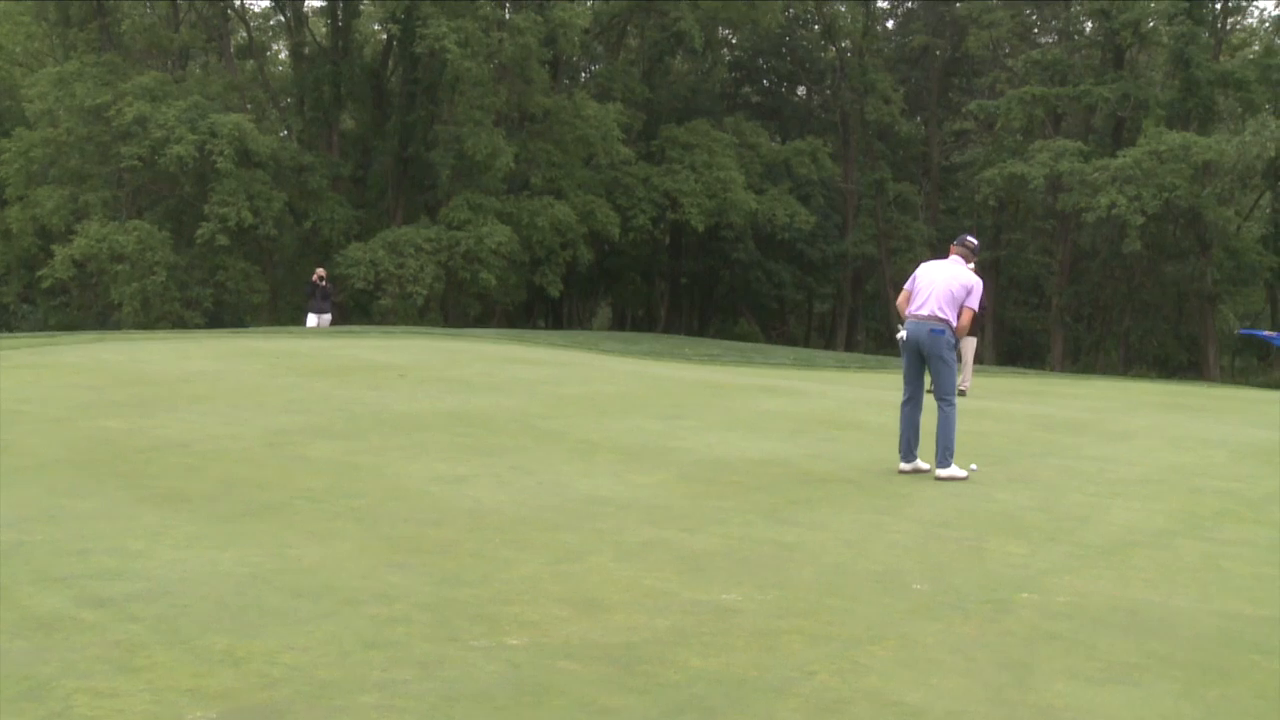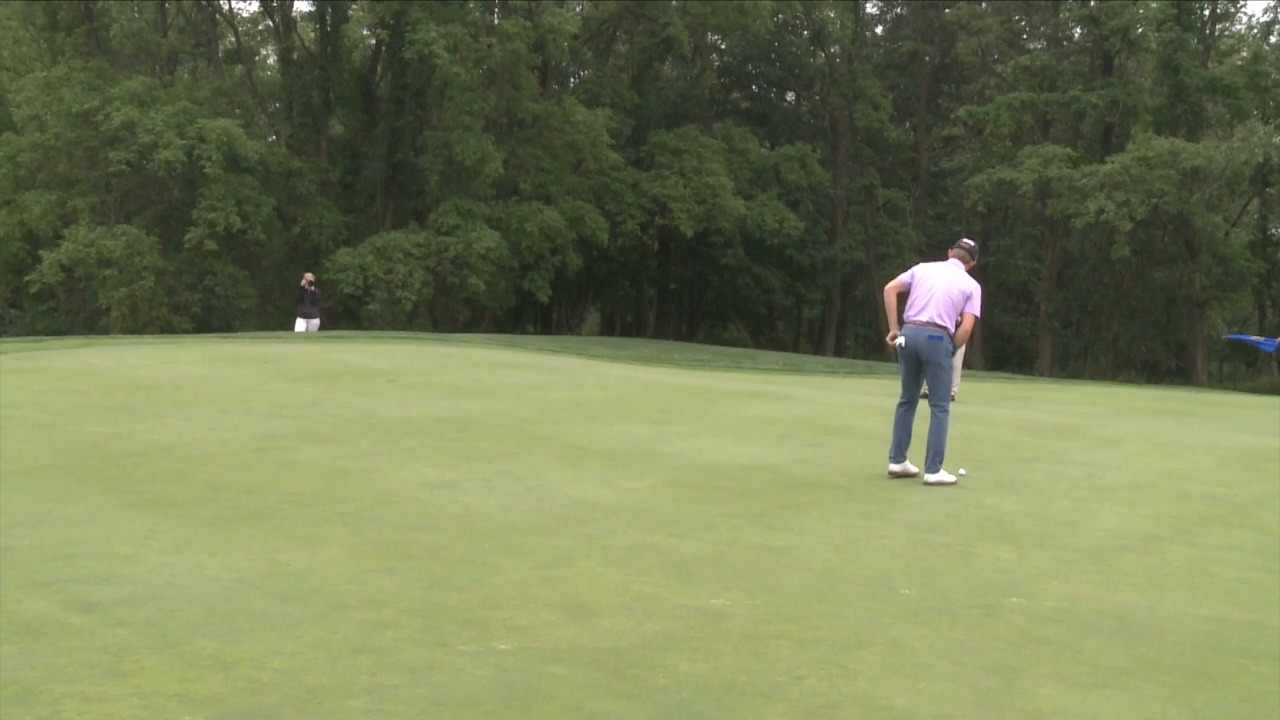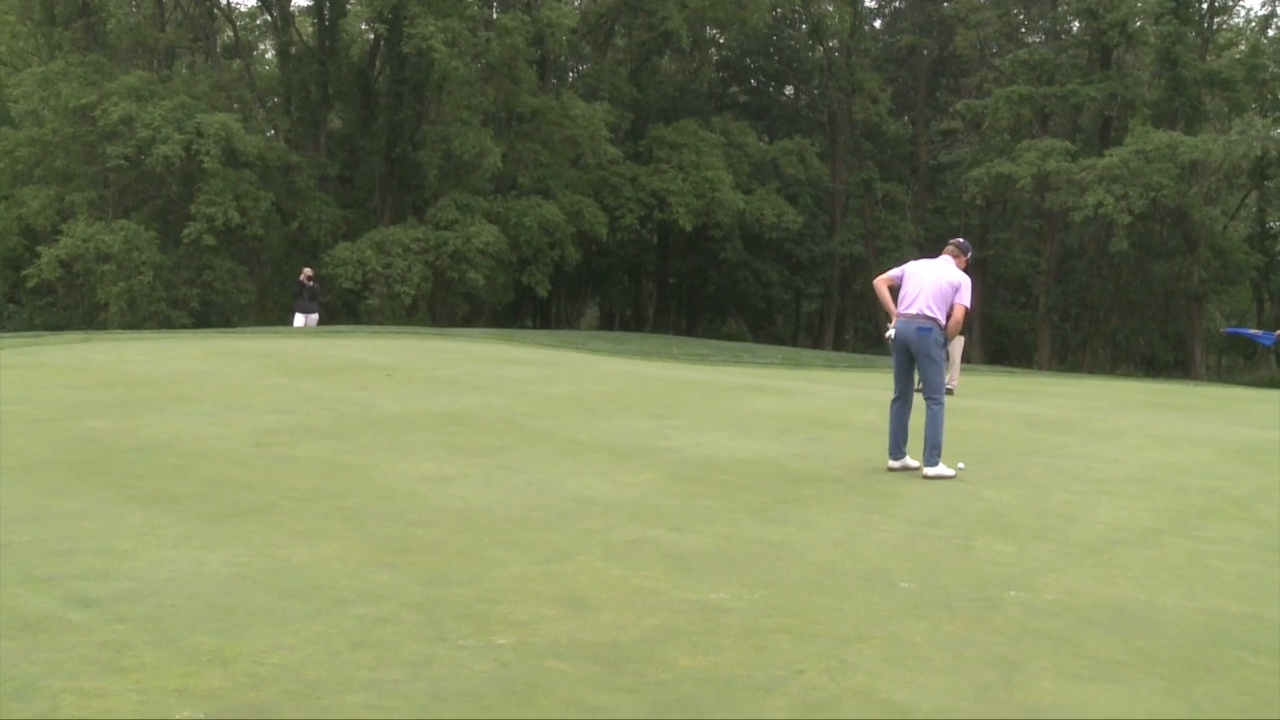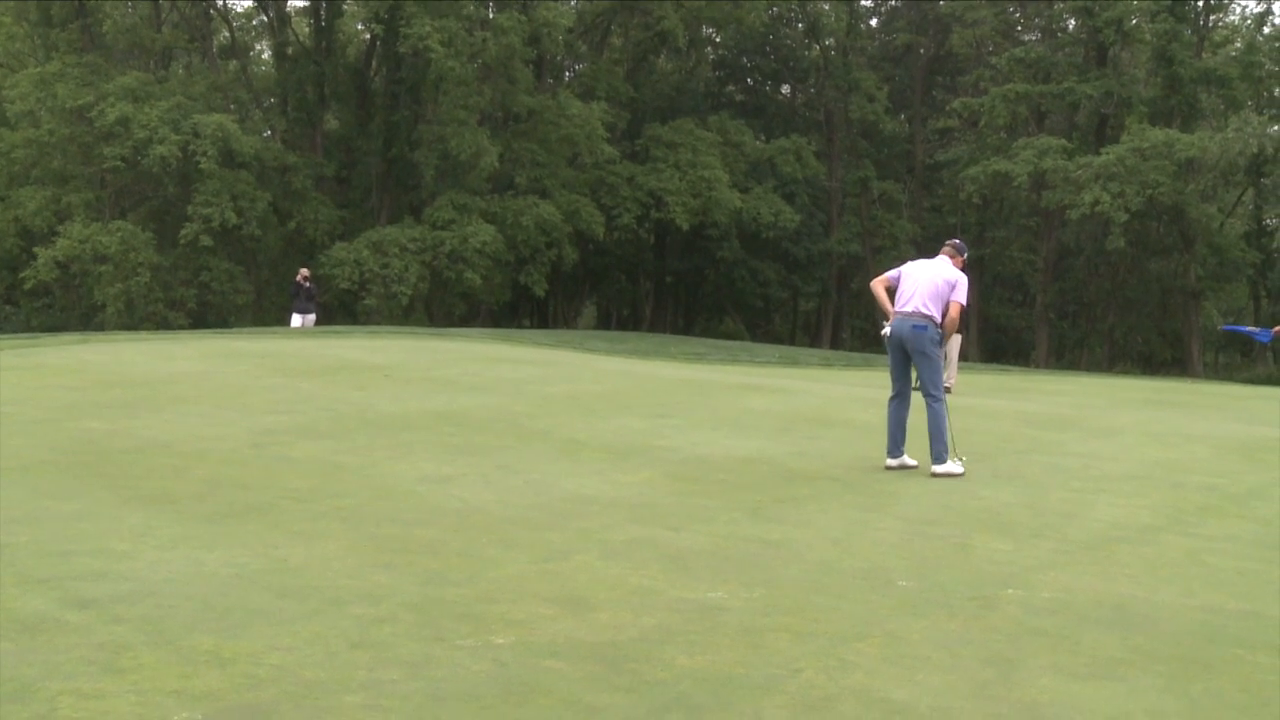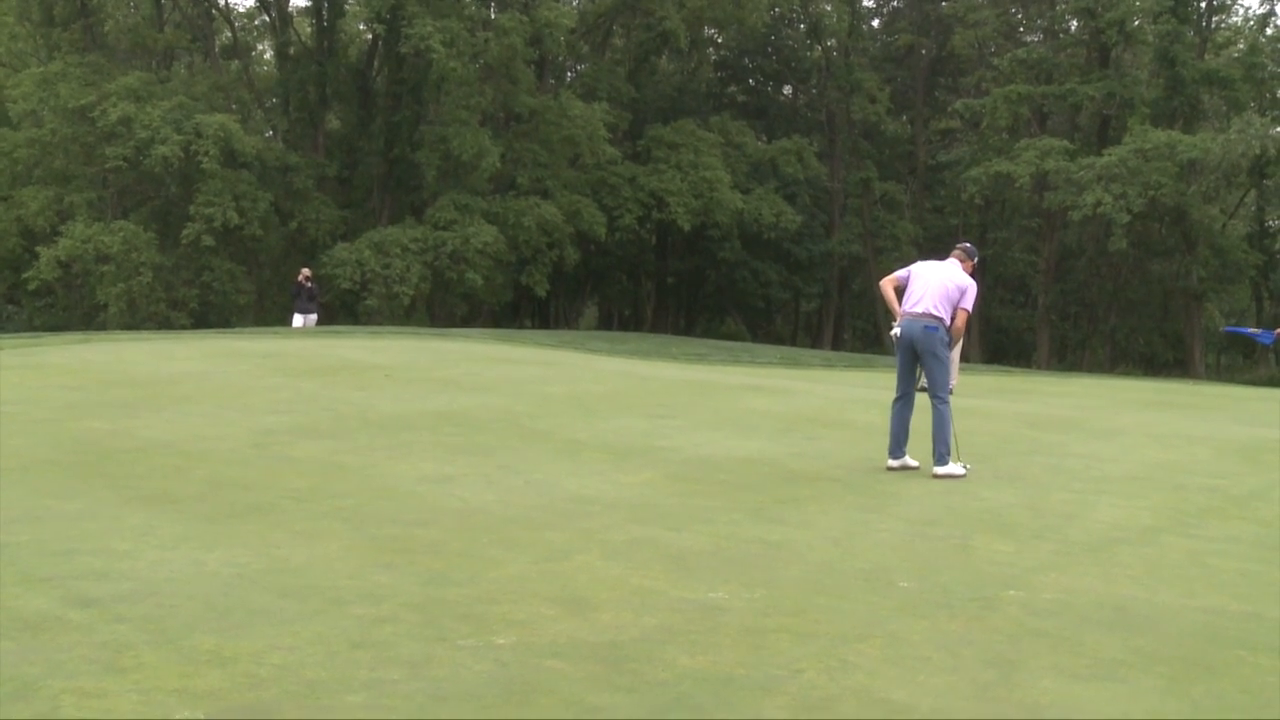
dt=0.4s
person 1, frame 1
left shoulder: (925, 266)
right shoulder: (973, 280)
left elbow: (901, 303)
right elbow: (964, 323)
right wrist: (952, 343)
left hip: (910, 329)
right hip: (938, 333)
left knee: (911, 397)
right knee: (946, 401)
left ankle: (908, 459)
right ankle: (944, 465)
person 1, frame 2
left shoulder: (923, 268)
right shoulder: (971, 285)
left elbow: (890, 289)
right elbow: (966, 328)
left wrist: (894, 328)
right wrist: (950, 351)
left hip: (909, 335)
right hip: (937, 340)
left knee: (907, 400)
right knee: (939, 407)
left ankle: (897, 460)
right ankle: (933, 470)
person 1, frame 3
left shoulder: (915, 265)
right shoulder: (961, 277)
left elbow: (879, 282)
right elbow: (957, 319)
left wrist: (895, 315)
right wrist: (943, 343)
left hip: (901, 329)
right hip: (927, 332)
left knee: (901, 395)
right knee: (934, 400)
left ankle: (897, 456)
right ankle: (932, 463)
person 1, frame 4
left shoulder: (912, 265)
right shoulder: (958, 276)
left elbow: (876, 284)
right elbow: (952, 316)
left wrist: (892, 315)
right wrist: (943, 342)
left hip: (897, 327)
right hip: (923, 330)
left knee: (899, 393)
right knee: (934, 397)
left ankle: (895, 455)
right ankle: (940, 461)
person 1, frame 5
left shoulder: (921, 265)
right shoulder: (967, 281)
left elbow: (885, 283)
right elbow: (958, 324)
left wrist: (899, 316)
right wrist: (948, 348)
left hip: (905, 327)
right hip: (932, 331)
left knee: (903, 394)
right knee: (939, 399)
left ankle: (897, 455)
right ankle: (942, 462)
